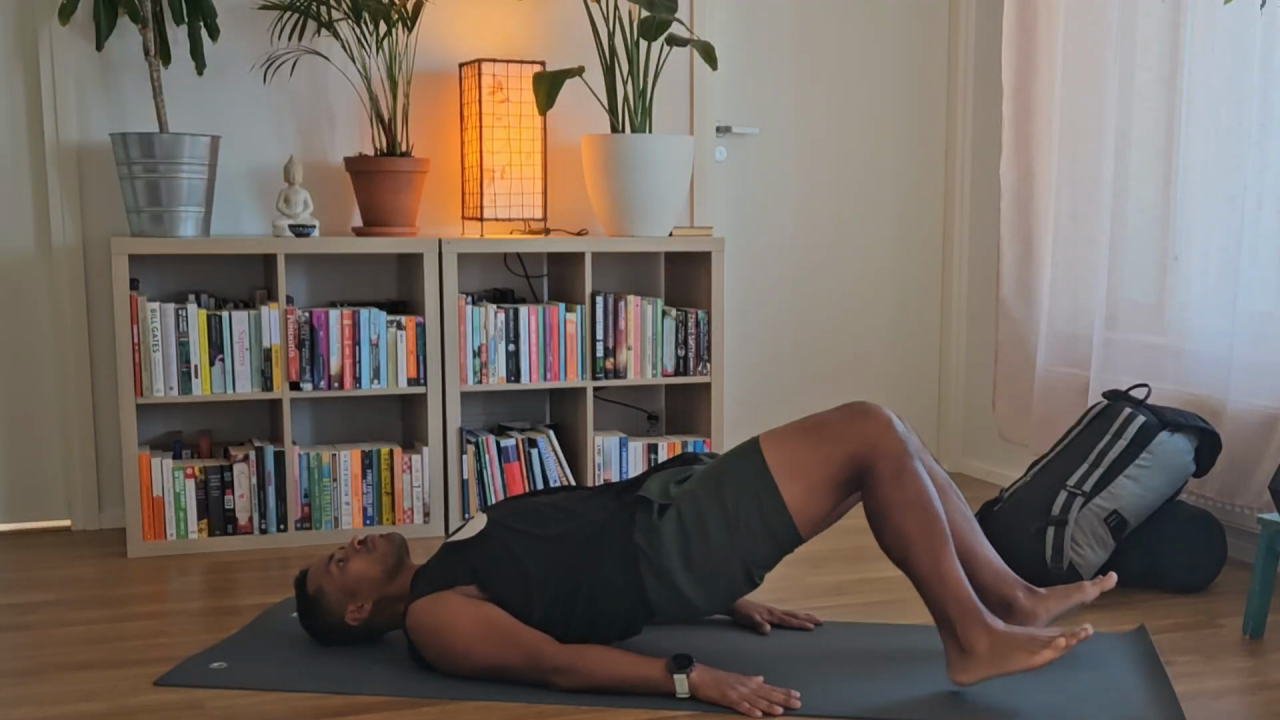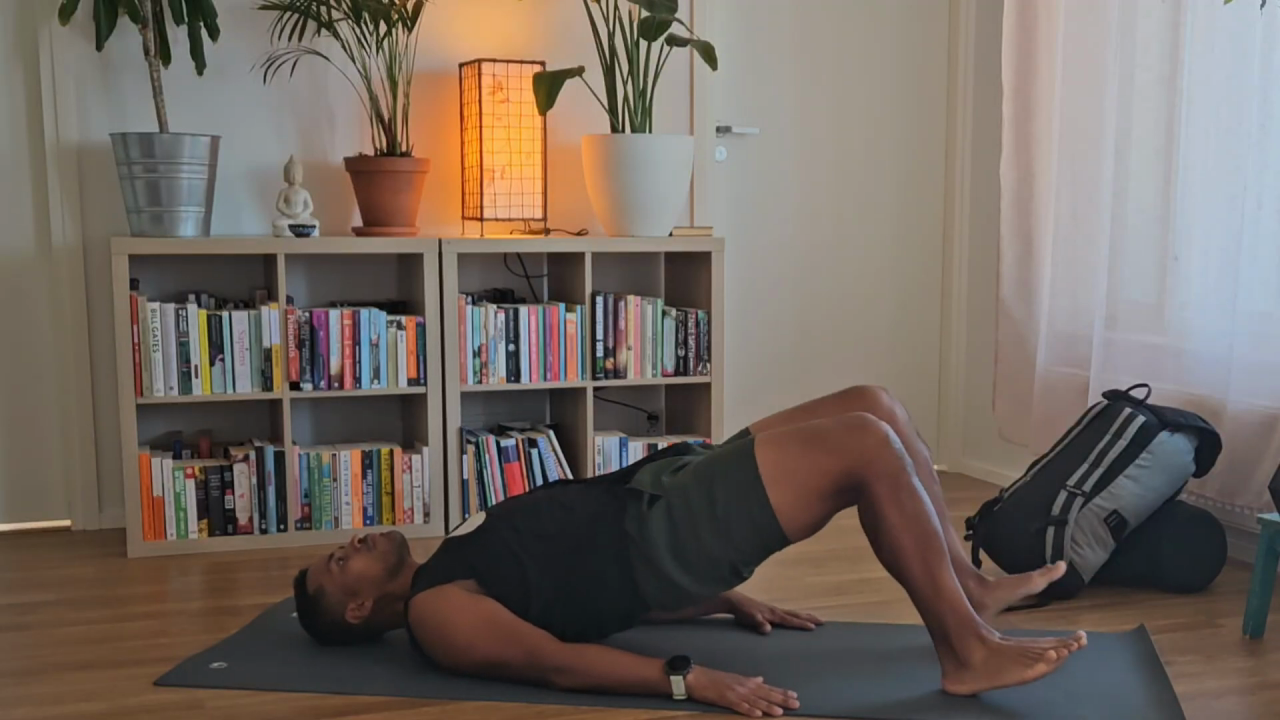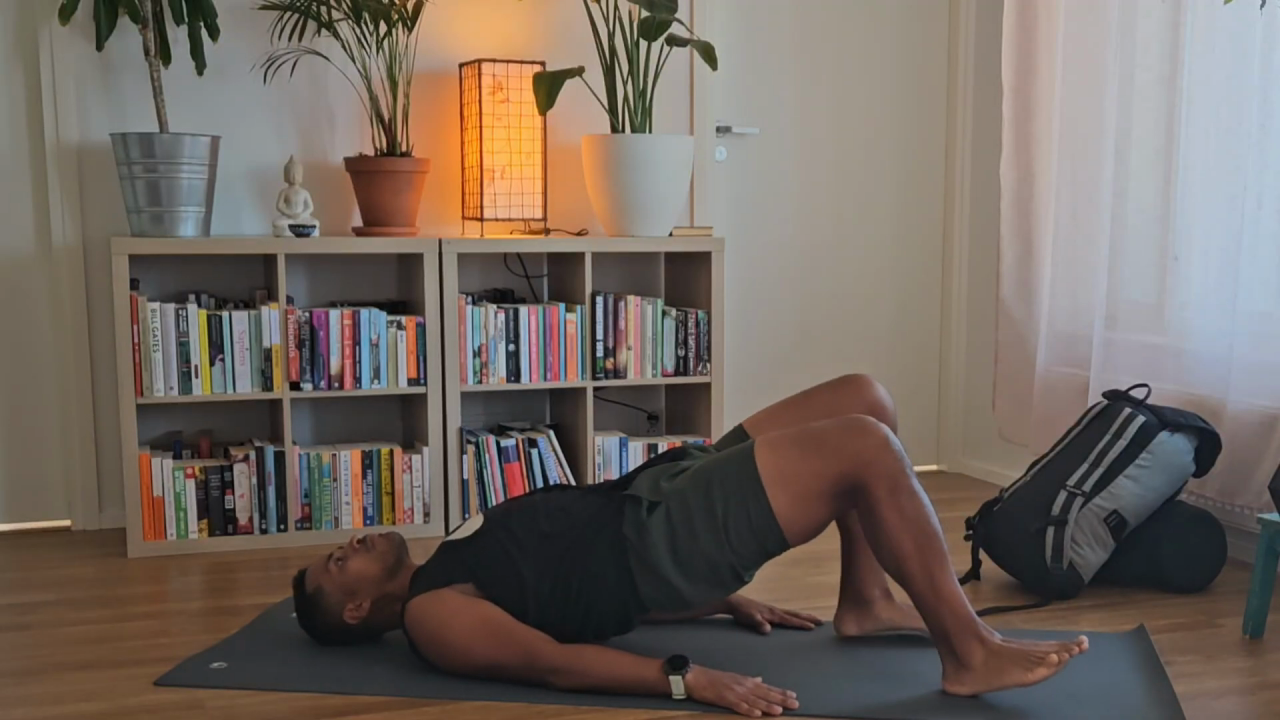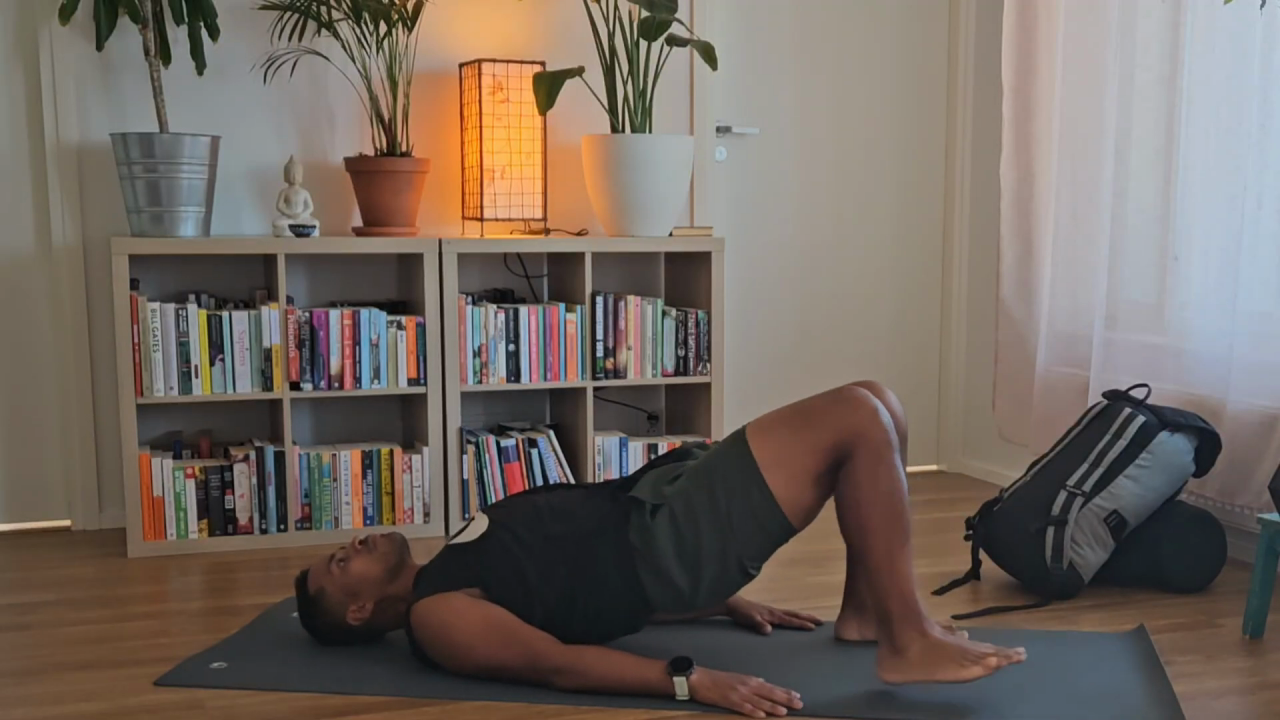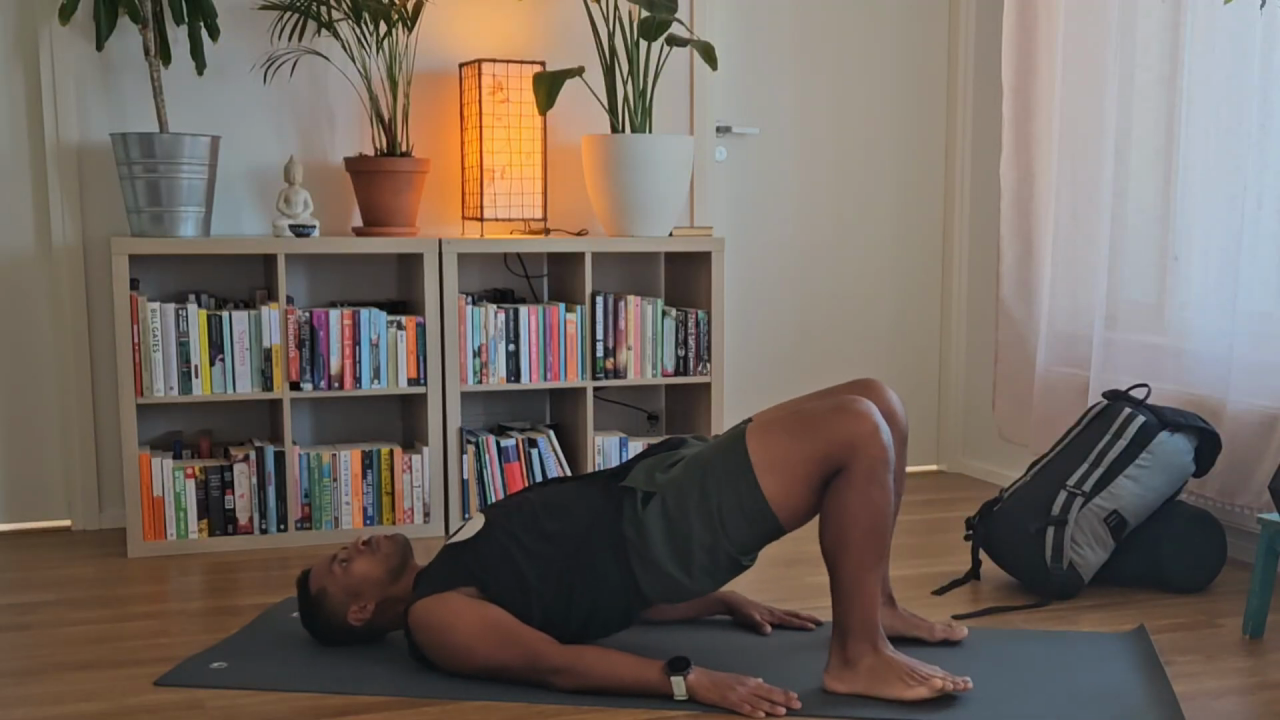
dt=0.3s
person 1, frame 1
left shoulder: (454, 571)
right shoulder: (433, 620)
left wrist: (729, 599)
left hip: (661, 503)
right hip: (668, 543)
left knee: (885, 445)
right knee: (872, 431)
left ankle: (1013, 599)
right ankle: (974, 637)
person 1, frame 2
left shoulder: (453, 571)
right shoulder: (434, 615)
left wrist: (730, 598)
left hip: (656, 501)
right hip: (660, 534)
left knee: (873, 407)
right knee: (866, 444)
left ankle: (959, 586)
right ankle: (970, 652)
person 1, frame 3
left shoulder: (458, 572)
right shoulder: (432, 617)
left wrist: (725, 598)
left hip: (659, 498)
right hip: (658, 538)
left knee: (861, 398)
right knee: (867, 450)
left ankle: (865, 599)
right ankle: (969, 652)
person 1, frame 4
left shoulder: (457, 569)
right shoulder: (438, 620)
left wrist: (723, 597)
left hip: (653, 504)
right hip: (668, 539)
left knee: (868, 404)
right knee: (858, 415)
left ankle: (867, 610)
right ankle: (907, 643)
person 1, frame 5
left shoulder: (454, 575)
right shoulder: (434, 620)
right elbow: (557, 664)
left wrist: (724, 600)
right hip: (658, 529)
left knee: (874, 402)
right knee: (858, 429)
left ankle: (874, 605)
right ankle: (859, 656)
